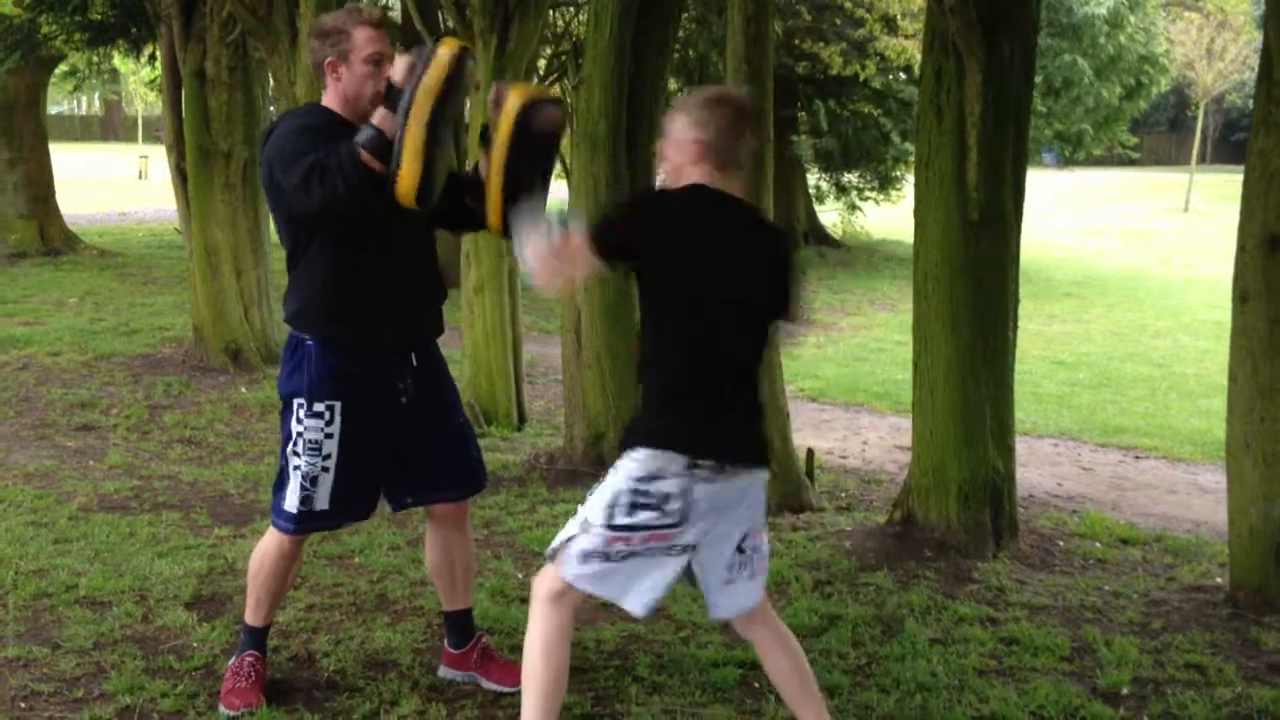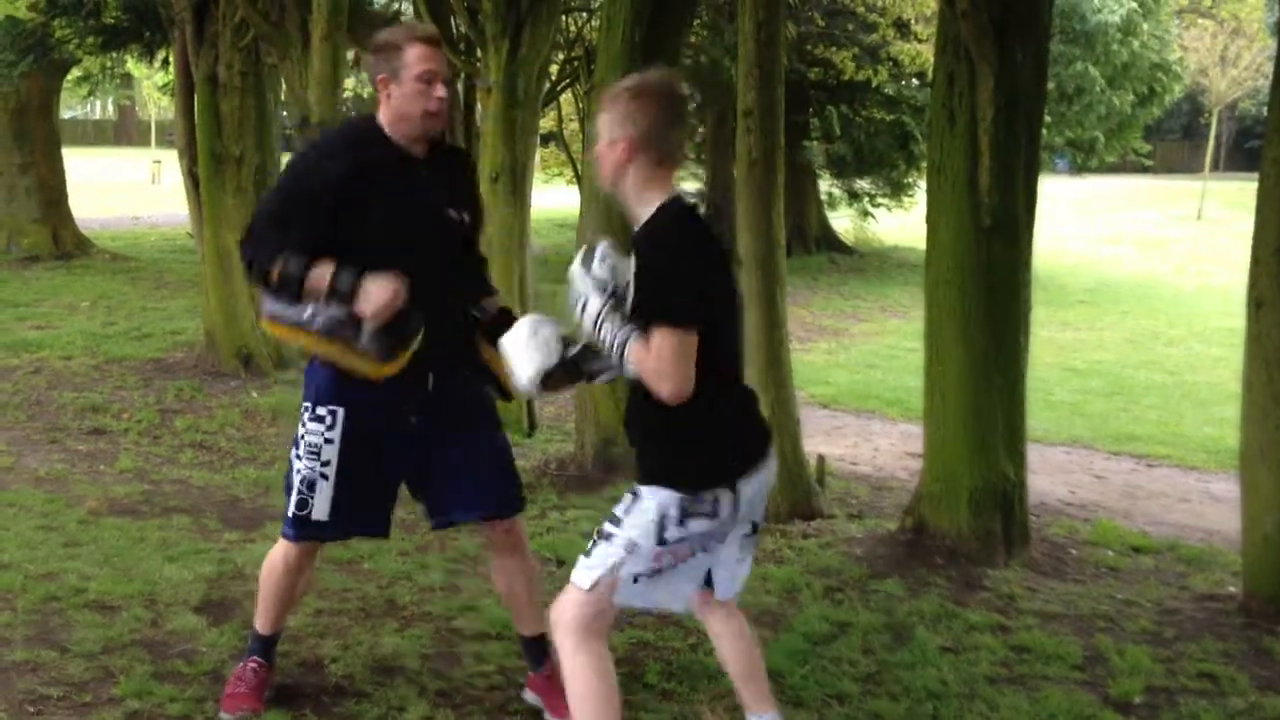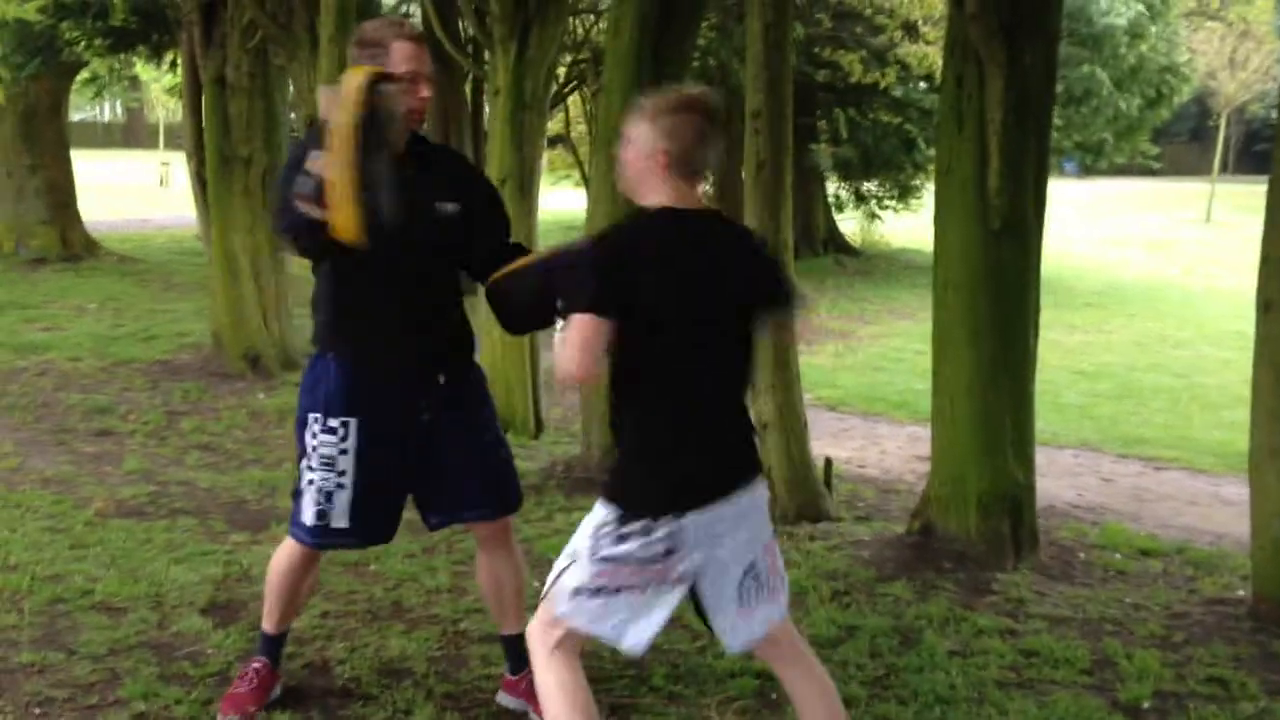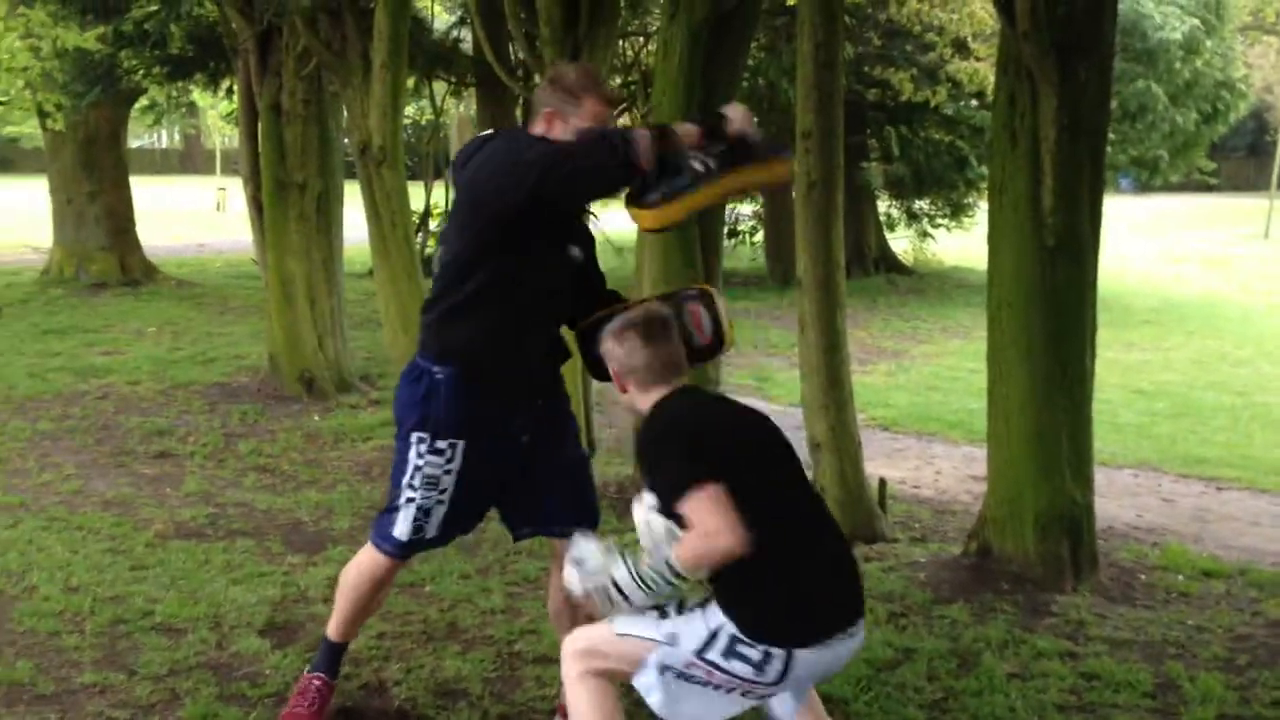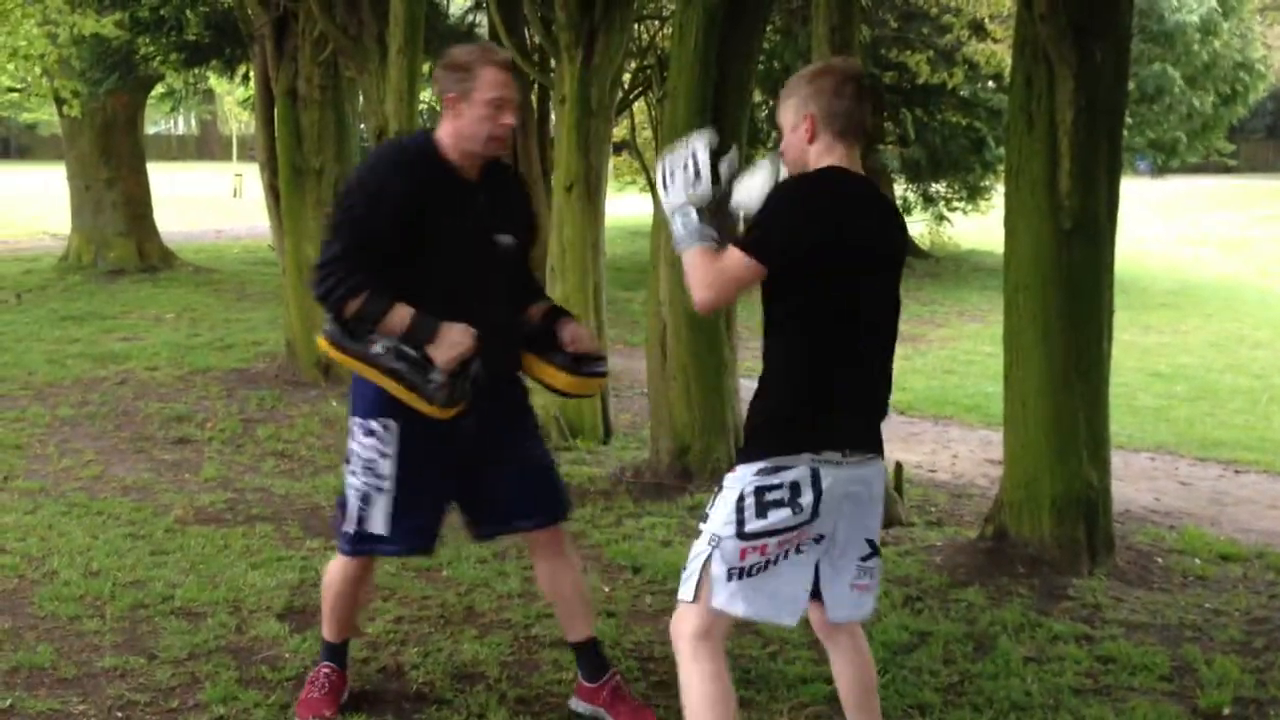
dt=1s
person 1, frame 1
left shoulder: (401, 141)
right shoulder: (296, 137)
left elbow: (469, 206)
right elbow: (331, 189)
right wrist: (395, 109)
left hip: (412, 356)
right hip: (331, 360)
left knee: (450, 500)
right knee: (294, 521)
left ankle: (462, 647)
right ankle: (249, 654)
person 1, frame 2
left shoulder: (454, 169)
right shoulder: (338, 157)
right elbow: (262, 250)
left wrist: (507, 327)
right wrist: (353, 286)
left hip: (446, 379)
right hip: (355, 381)
left knee: (502, 524)
right knee: (304, 534)
right ankle: (257, 661)
person 1, frame 3
left shoulder: (448, 170)
right shoulder: (324, 153)
left elbow: (494, 259)
right elbow: (309, 234)
left hip: (447, 378)
right hip: (353, 380)
left knee: (493, 524)
right knee: (311, 535)
person 1, frame 4
left shoulder: (569, 202)
right shoulder: (505, 168)
left elbow: (588, 302)
right elbow: (612, 156)
right wrist: (710, 129)
left hip: (533, 395)
right hip: (455, 391)
left knee: (574, 543)
right knee: (395, 544)
person 1, frame 5
left shoulder: (507, 191)
right shoulder: (391, 173)
right elbow: (337, 278)
left wrist: (558, 322)
right wrist: (427, 333)
left hip: (492, 390)
right hip: (400, 391)
left knee: (547, 530)
right knee: (360, 547)
person 2, frame 1
left shoulder: (663, 213)
right shoulder: (767, 241)
left elbow: (555, 273)
left wrist: (540, 238)
left hip: (669, 462)
right hip: (739, 462)
left knee: (551, 595)
right knee: (750, 613)
person 2, frame 2
left shoulder: (665, 242)
right shoulder: (677, 230)
left elbow: (672, 381)
left wrist: (601, 319)
left hip: (695, 480)
right hip: (740, 463)
left knee: (575, 619)
right knee: (712, 598)
person 2, frame 3
left shoulder: (618, 248)
right shoulder: (736, 244)
left elbow: (576, 367)
right elbow: (787, 317)
left wrist: (575, 320)
left hip: (651, 500)
right hip: (735, 488)
left knee: (549, 638)
right knee: (781, 644)
person 2, frame 4
left shoulder: (664, 431)
right shoulder: (740, 416)
left elbow: (724, 538)
left wrist: (636, 579)
left hip: (769, 635)
right hip: (842, 624)
left knee: (582, 655)
person 2, frame 5
left shoulder: (804, 196)
right shoulder: (883, 215)
left elbow: (708, 292)
left wrist: (686, 209)
left hip: (787, 459)
right hip: (858, 459)
left knee: (696, 628)
right knee: (837, 623)
